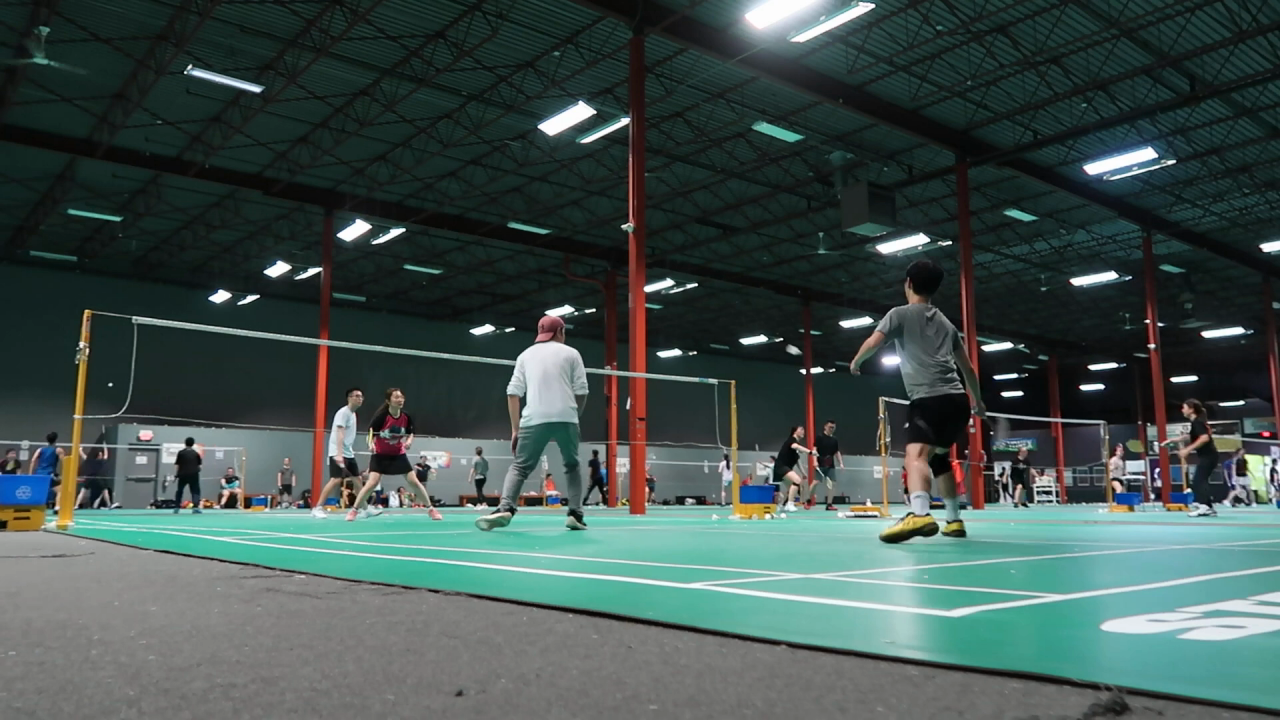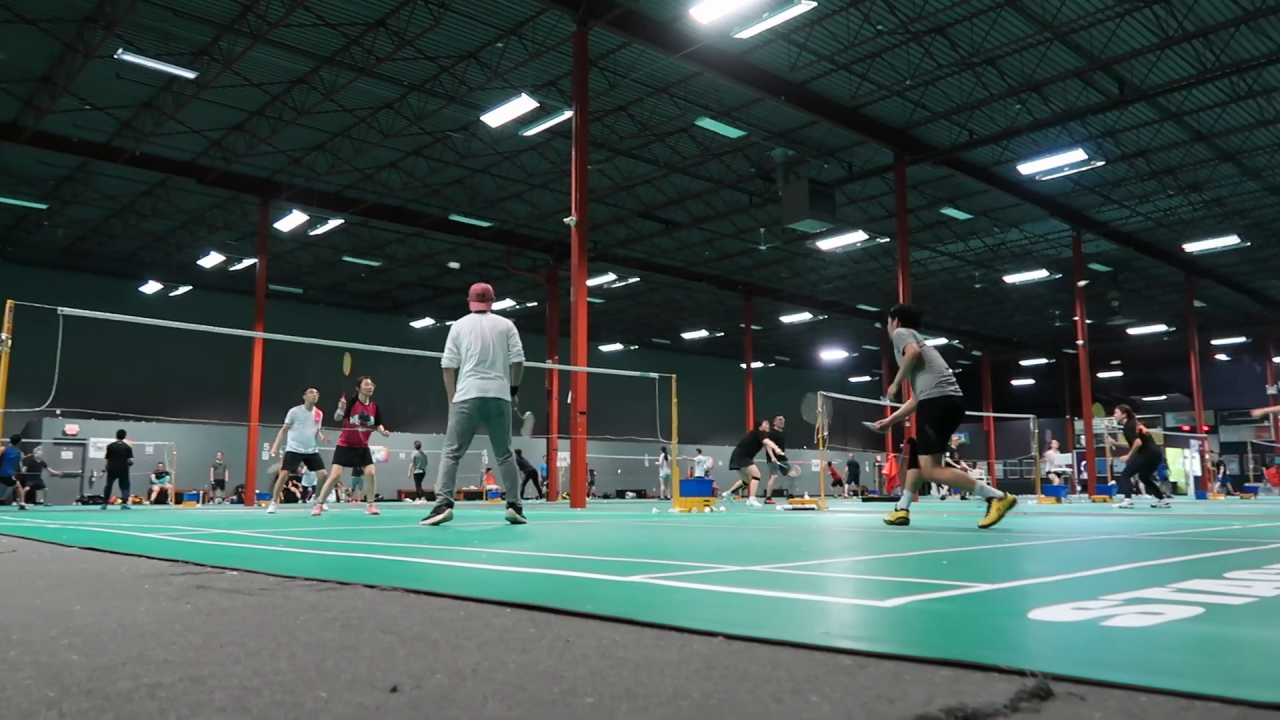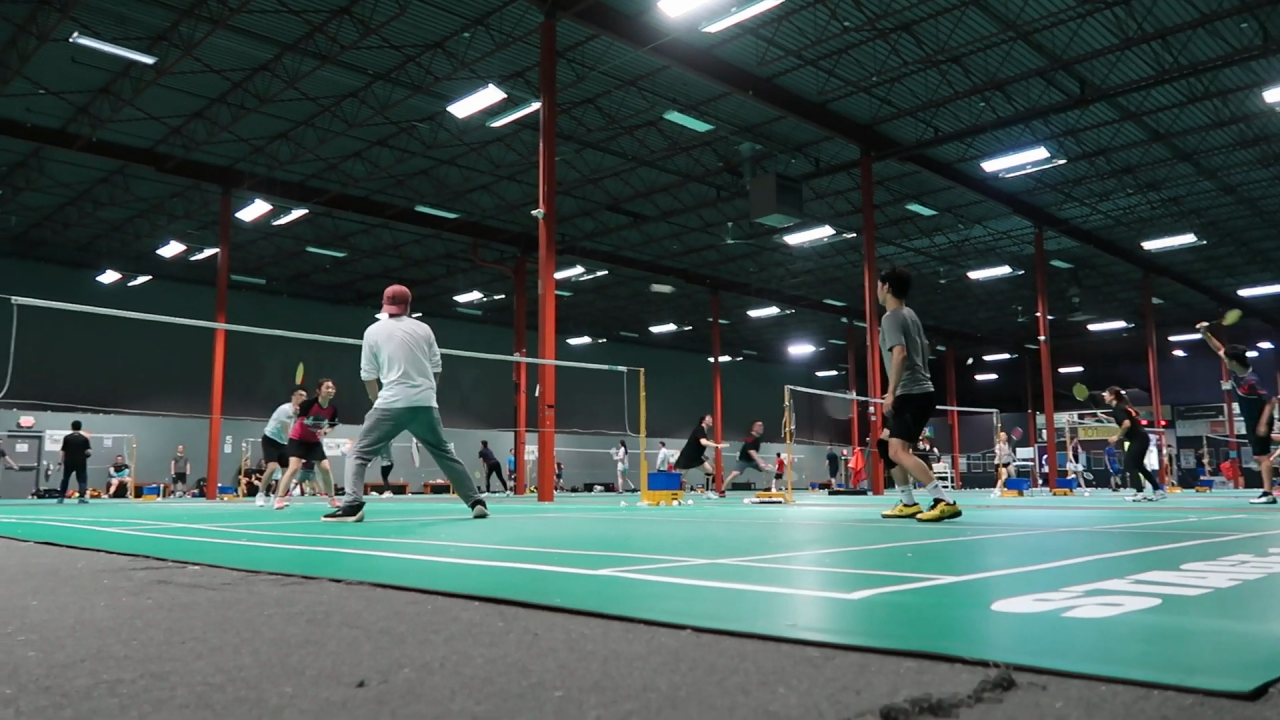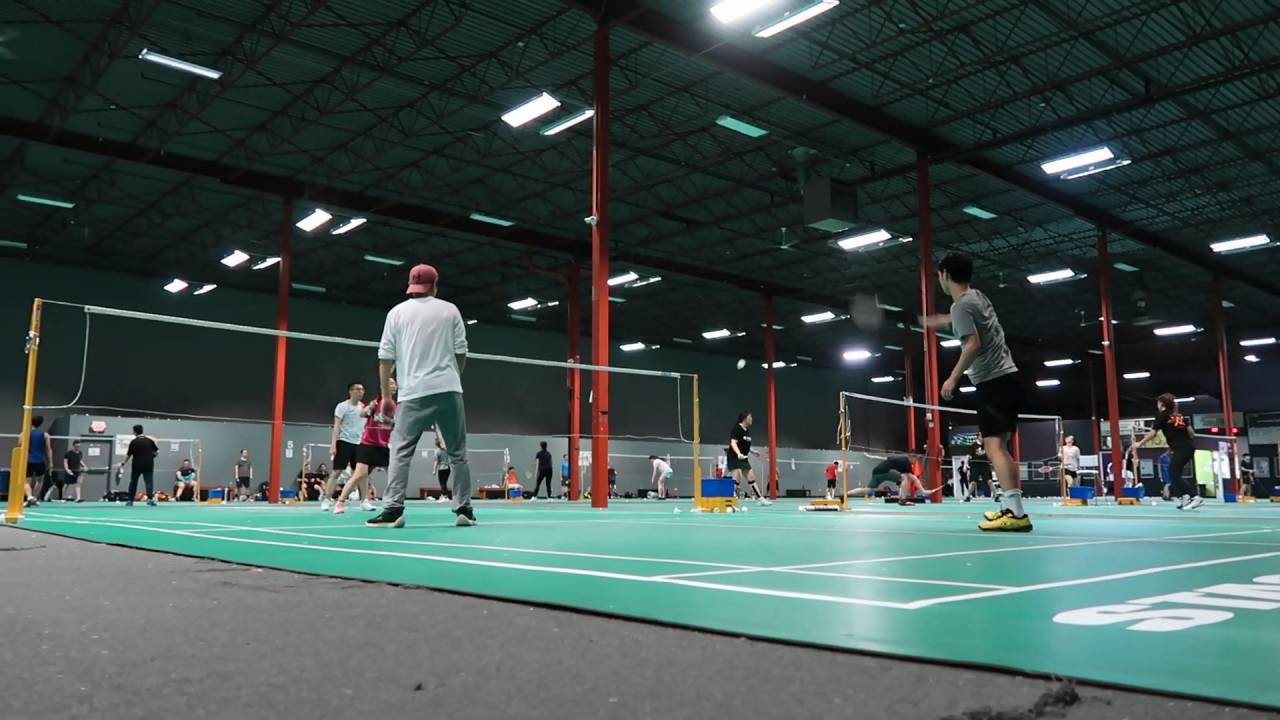
dt=0.7s
person 1, frame 1
left shoulder: (900, 314)
right shoulder: (945, 322)
left elbow: (872, 342)
right elbow: (967, 366)
left wrist: (855, 362)
right wrist: (976, 402)
left hip: (928, 399)
right hip: (956, 400)
left knee: (917, 456)
right knee: (938, 459)
left ankle: (918, 515)
right ankle: (954, 520)
person 1, frame 2
left shoulder: (901, 333)
left elbow: (913, 352)
right elbow: (917, 399)
left wrist: (896, 383)
right wrist: (890, 420)
left hip: (938, 401)
right hip: (951, 400)
left knee: (930, 470)
right knee: (915, 453)
left ankle: (997, 497)
right ankle: (901, 510)
person 1, frame 3
left shoulder: (891, 318)
right shoulder: (910, 315)
left elbow: (900, 355)
left wrist: (890, 393)
left hip: (911, 394)
right hip: (920, 393)
left knee: (898, 451)
right knee: (885, 444)
left ankle: (945, 501)
right ankle: (908, 503)
person 1, frame 4
left shoulder: (961, 306)
right shoulder: (975, 295)
left elbow: (973, 344)
left wrist: (953, 377)
right wrist: (942, 321)
left hip: (995, 382)
right hip: (1008, 380)
left knee: (995, 447)
right knee: (1000, 448)
left ankle: (1015, 514)
right ankle: (1013, 509)
person 2, frame 1
left shoulder: (526, 355)
right shoulder: (571, 353)
left elbow: (513, 393)
right elbow: (582, 392)
left wrist: (515, 428)
right wrist: (575, 418)
left hip: (534, 419)
right hip: (565, 418)
left knee: (519, 468)
right knee: (572, 467)
left ankle: (505, 509)
right ankle: (575, 514)
person 2, frame 2
left shoulder: (459, 326)
right shoulder: (506, 325)
left elbow: (448, 365)
right elbow: (517, 360)
left wrist: (451, 397)
right wrist: (514, 390)
left hip: (467, 397)
right hip: (498, 396)
left knee: (452, 452)
right knee: (504, 454)
left ankle: (443, 505)
right ankle: (513, 505)
person 2, frame 3
left shoulder: (373, 332)
right shoulder: (423, 329)
left elbow: (369, 377)
right elbow: (436, 369)
left wrist: (379, 403)
left hip: (392, 404)
right hip: (425, 404)
left knee: (360, 452)
right knee: (445, 455)
left ankle: (352, 505)
right ankle: (475, 502)
person 2, frame 4
left shoulder: (397, 312)
right shoulder: (450, 310)
left elbow: (386, 356)
right elbow: (461, 352)
left wrist: (386, 395)
left hip: (414, 393)
right hip: (448, 390)
left knee: (401, 452)
right knee: (457, 452)
left ankle: (393, 510)
right ankle: (463, 509)
